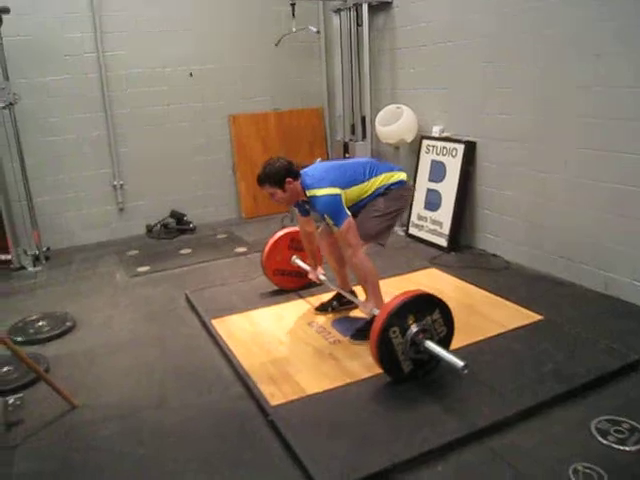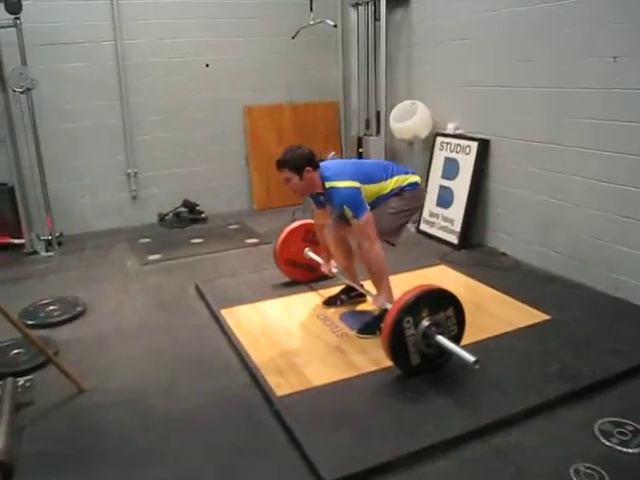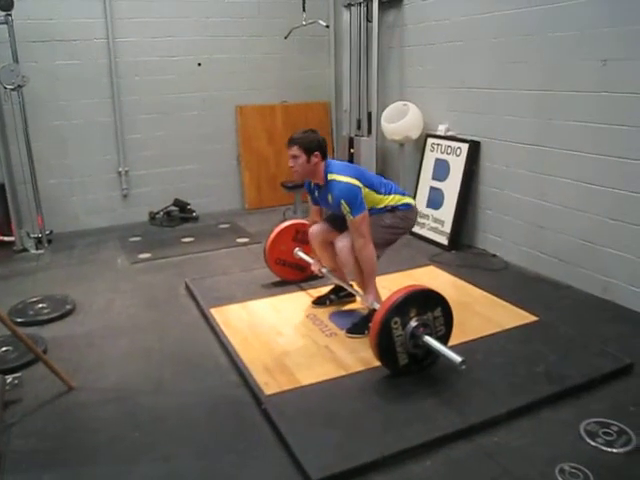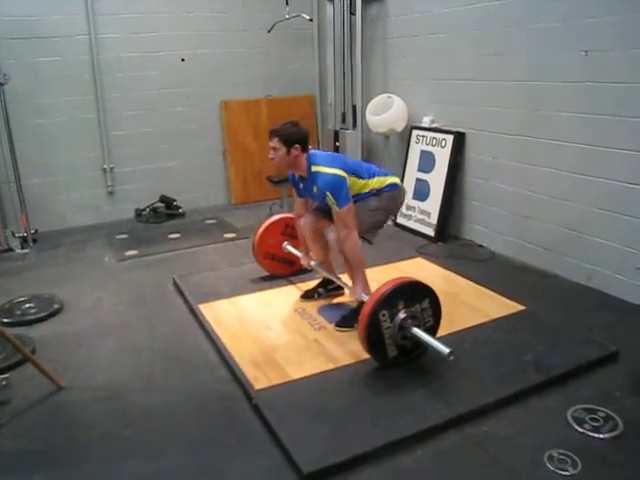
dt=0.7s
person 1, frame 1
left shoulder: (324, 197)
right shoulder: (299, 188)
left elbow: (353, 249)
right elbow: (307, 230)
left wrist: (371, 300)
right wrist: (314, 266)
left hip: (392, 188)
right hip: (369, 187)
left knee: (351, 247)
right knee: (324, 237)
right ankle: (346, 294)
person 1, frame 2
left shoulder: (343, 191)
right shoulder: (315, 182)
left elbow: (370, 242)
right elbow: (321, 224)
left wrist: (383, 293)
right wrist: (327, 259)
left hip: (406, 191)
right hip: (380, 191)
left knee: (362, 242)
right knee: (333, 232)
left ankle: (388, 308)
right ankle: (354, 289)
person 1, frame 3
left shoulder: (343, 186)
right shoulder: (313, 180)
left elbow: (363, 241)
right elbow: (315, 220)
left wrist: (371, 292)
right wrist: (317, 259)
left hip: (398, 210)
right hip: (371, 208)
left knee: (345, 247)
right knee: (317, 234)
left ankle: (377, 310)
right ankle: (343, 289)
person 1, frame 4
left shoulder: (327, 177)
right shoulder: (297, 172)
left elbow: (348, 232)
right elbow: (300, 214)
left wrist: (358, 284)
right wrist: (305, 252)
left hip: (385, 191)
right hip: (357, 191)
left knee: (340, 237)
right knee: (309, 225)
right ankle: (331, 282)
